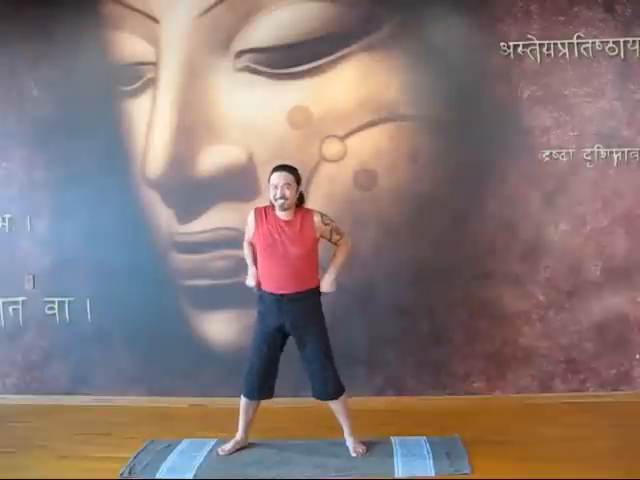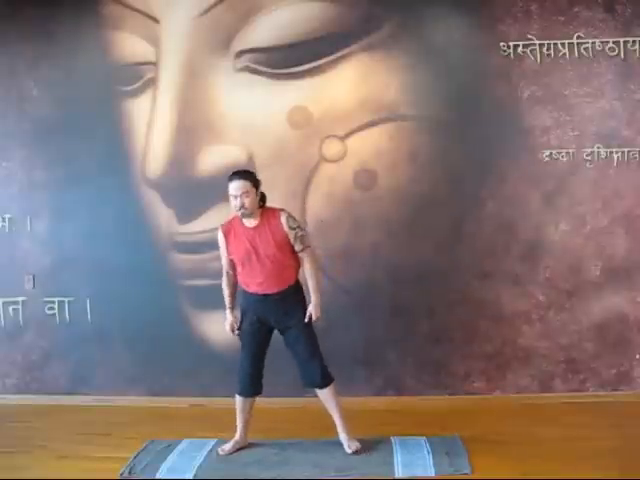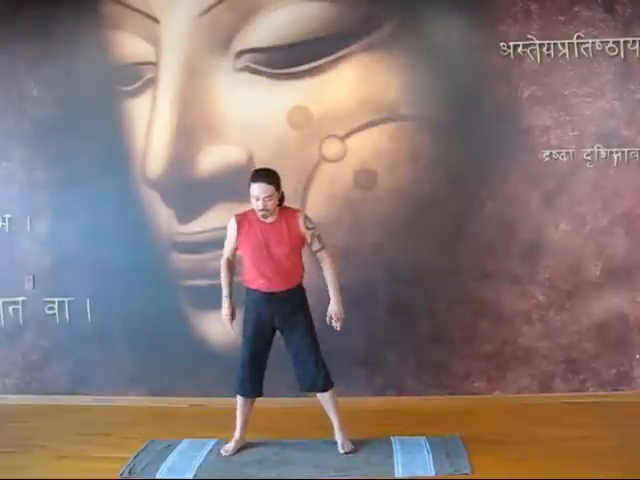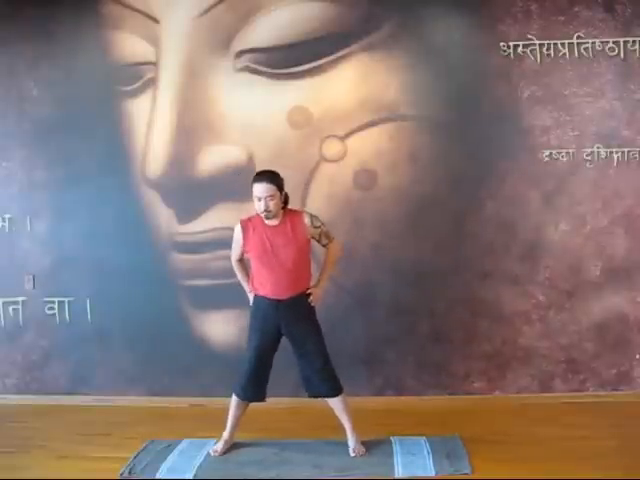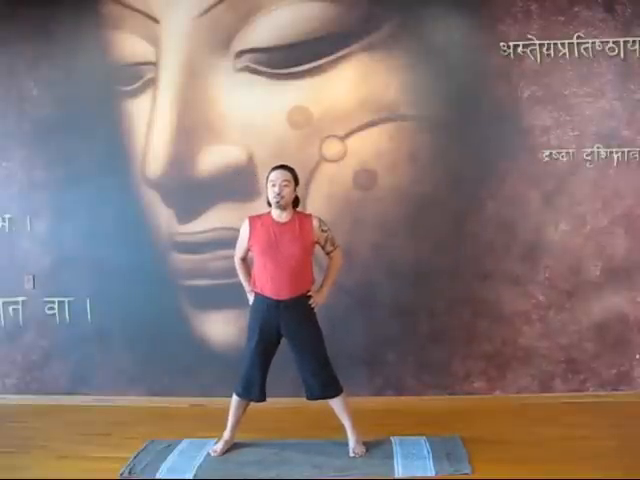
dt=1s
person 1, frame 1
left shoulder: (315, 220)
right shoulder: (257, 217)
left elbow: (343, 242)
right elbow: (247, 242)
left wrist: (330, 274)
right wrist: (252, 270)
left hip: (306, 304)
right hip: (270, 306)
left knee: (325, 373)
right knee: (256, 373)
left ankle: (349, 435)
right ankle: (241, 435)
person 1, frame 2
left shoulder: (282, 220)
right shoulder: (226, 232)
left elbow: (306, 257)
right elbow: (229, 273)
left wrist: (315, 298)
right wrist: (229, 309)
left hip: (290, 301)
right hip: (252, 305)
left knee: (313, 365)
right knee: (247, 370)
left ankle: (342, 430)
right ankle: (240, 435)
person 1, frame 3
left shoulder: (298, 220)
right shoulder: (238, 223)
left elbow: (323, 255)
right elbow: (226, 259)
left wrist: (335, 299)
right wrist: (226, 299)
left hip: (293, 301)
right hip: (257, 303)
left knee: (313, 366)
right knee: (249, 368)
left ankle: (339, 431)
right ankle: (238, 435)
person 1, frame 4
left shoulder: (304, 221)
right shoulder: (244, 228)
left elbow: (333, 246)
right elbow: (236, 259)
left wrist: (320, 285)
right wrist: (249, 290)
left hip: (299, 306)
right hip: (264, 308)
left knee: (321, 370)
right knee: (251, 373)
left ankle: (351, 433)
right ankle: (227, 435)
person 1, frame 5
left shoulder: (312, 224)
right shoulder: (251, 225)
left elbow: (336, 255)
right elbow: (239, 258)
left wrist: (323, 291)
right wrist: (250, 291)
left hip: (299, 308)
right hip: (264, 308)
left knee: (320, 371)
right knee: (251, 372)
left ankle: (352, 434)
right ankle: (228, 435)
